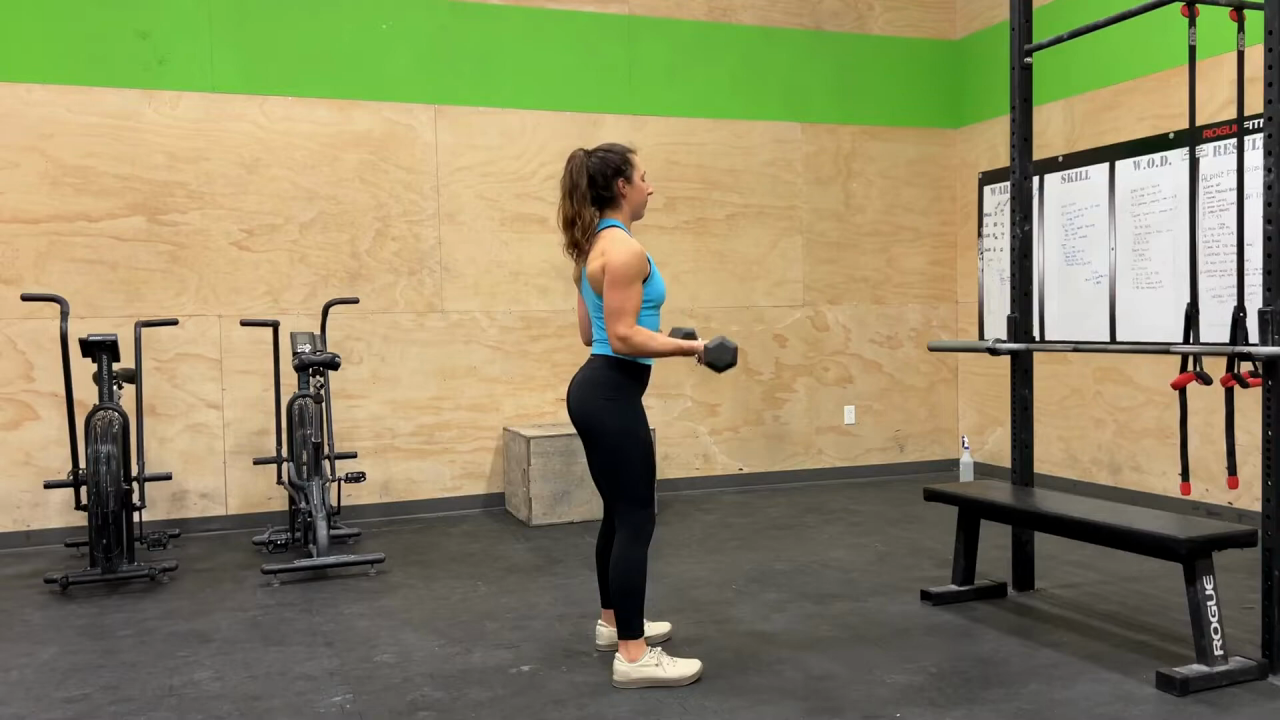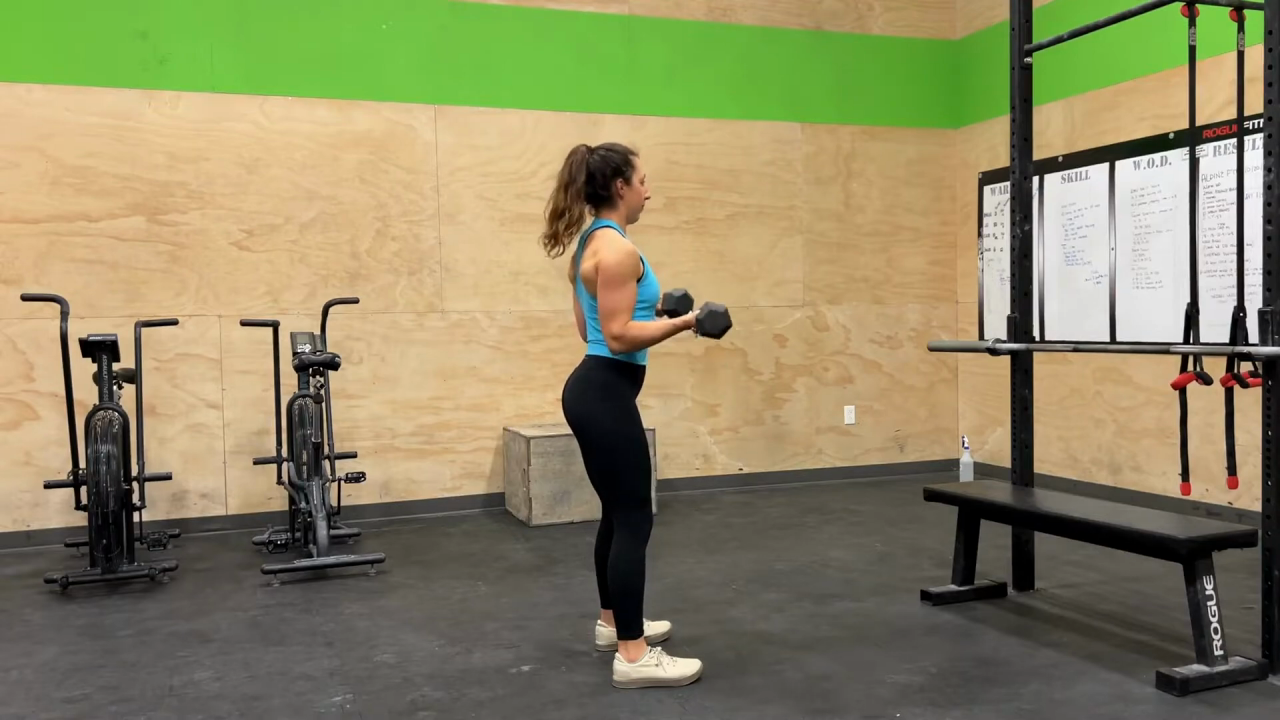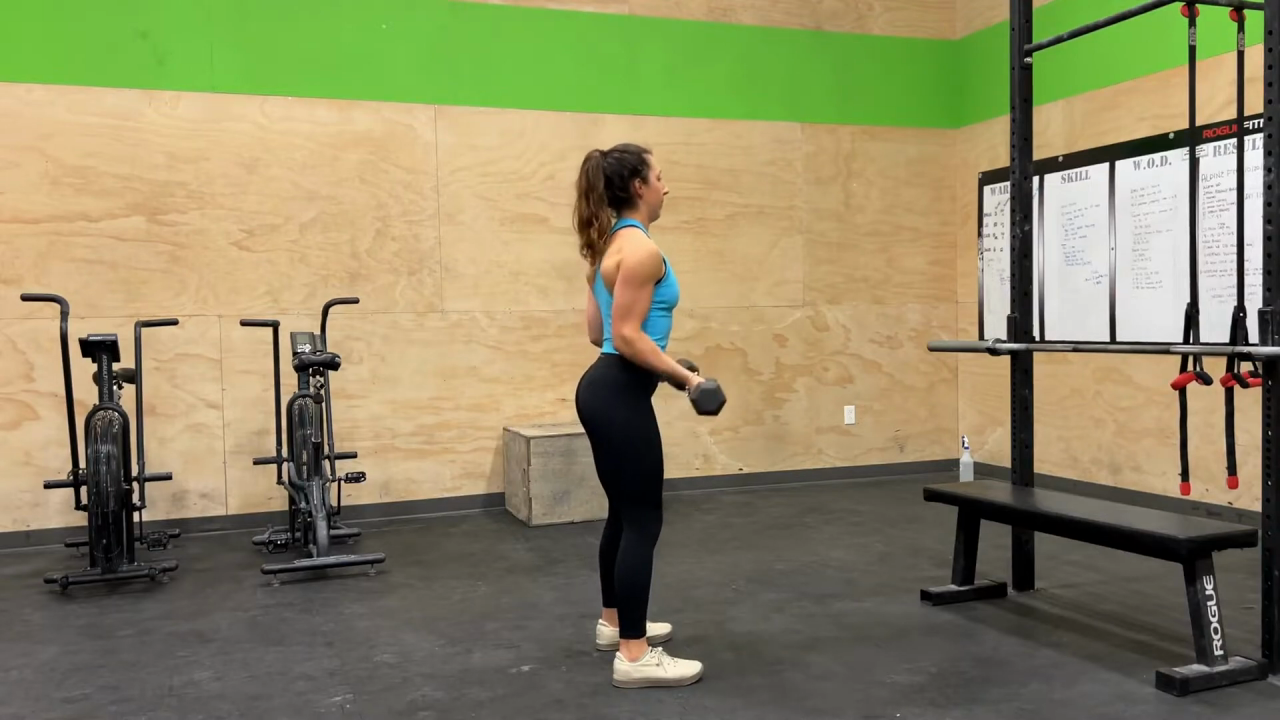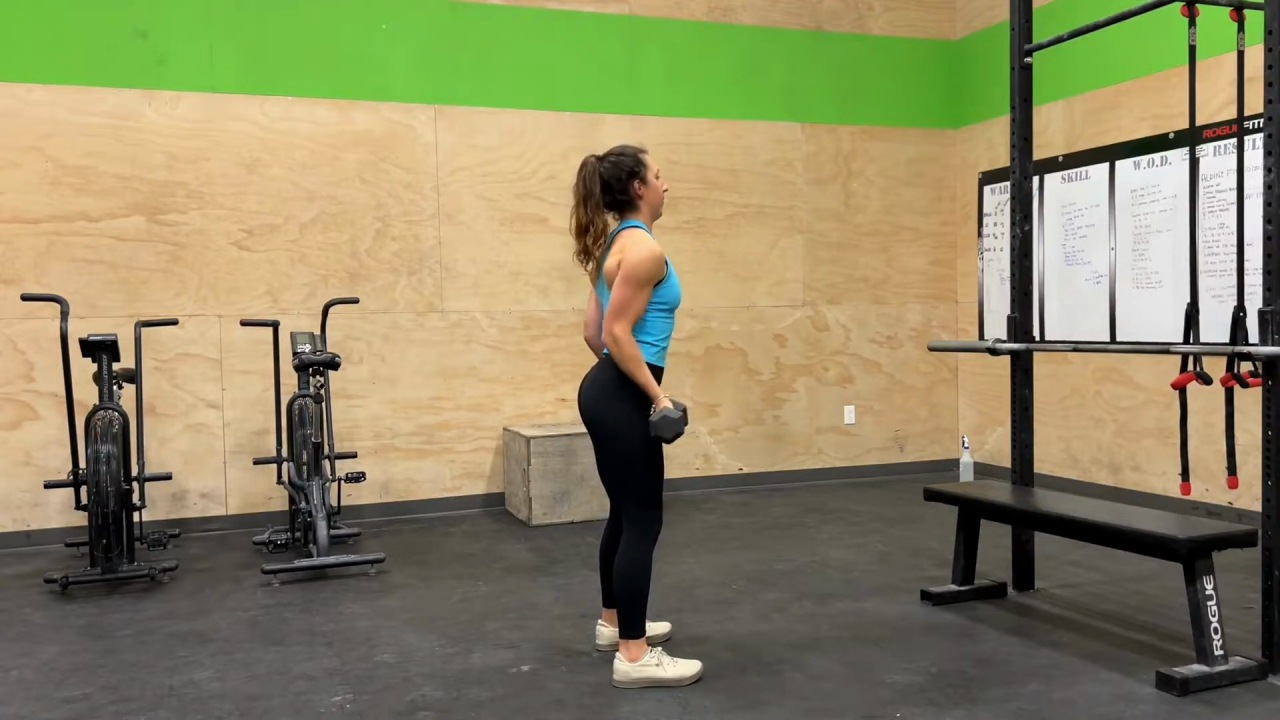
dt=1s
person 1, frame 1
left shoulder: (595, 245)
right shoulder: (624, 248)
right elbow: (624, 336)
left wrist: (663, 342)
right wrist: (689, 347)
left hip: (593, 388)
right hip: (611, 395)
left knee: (618, 514)
right knee: (635, 520)
left ankle: (613, 622)
right ankle: (633, 655)
person 1, frame 2
left shoulder: (591, 244)
right shoulder: (616, 248)
right elbow: (619, 336)
left wrist: (656, 315)
right wrist: (682, 322)
left hip: (592, 388)
right hip: (607, 394)
left knee: (618, 513)
right knee: (634, 520)
left ankle: (613, 622)
right ankle: (633, 656)
person 1, frame 3
left shoulder: (611, 244)
right shoulder: (639, 248)
right elbow: (627, 338)
left wrist: (661, 360)
right wrist: (683, 374)
left hip: (603, 387)
right hip: (621, 395)
left knee: (624, 513)
right knee: (642, 520)
left ankle: (614, 622)
right ankle: (635, 657)
person 1, frame 4
left shoulder: (614, 246)
right shoulder: (644, 248)
right elbow: (617, 334)
right wrist: (657, 395)
left hip: (604, 390)
right hip: (622, 398)
left knee: (625, 513)
right knee: (642, 521)
left ankle: (614, 622)
right ankle: (634, 656)
